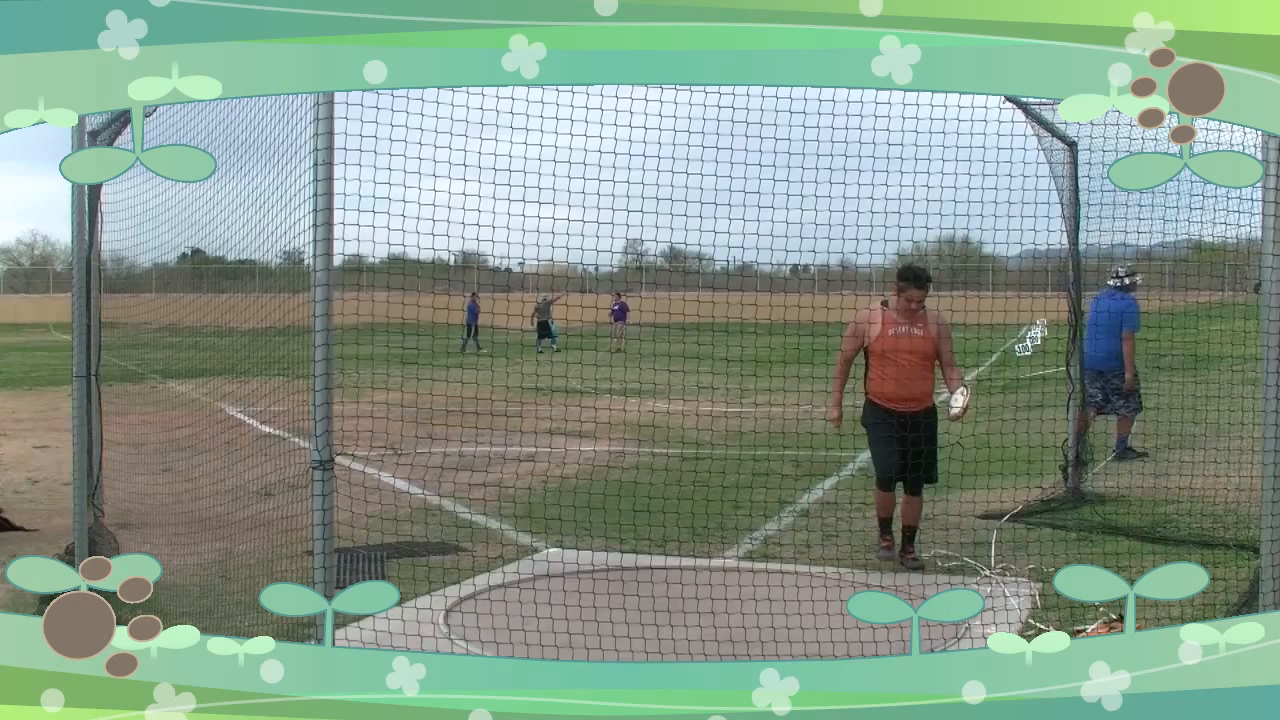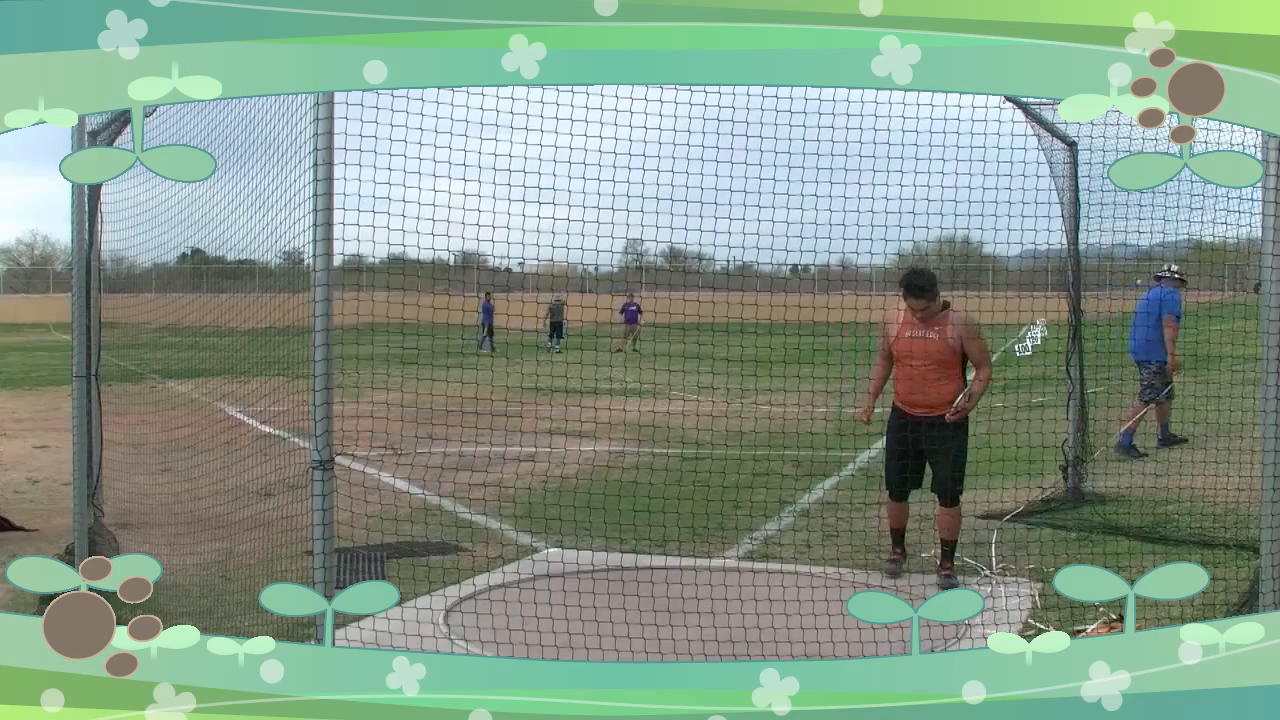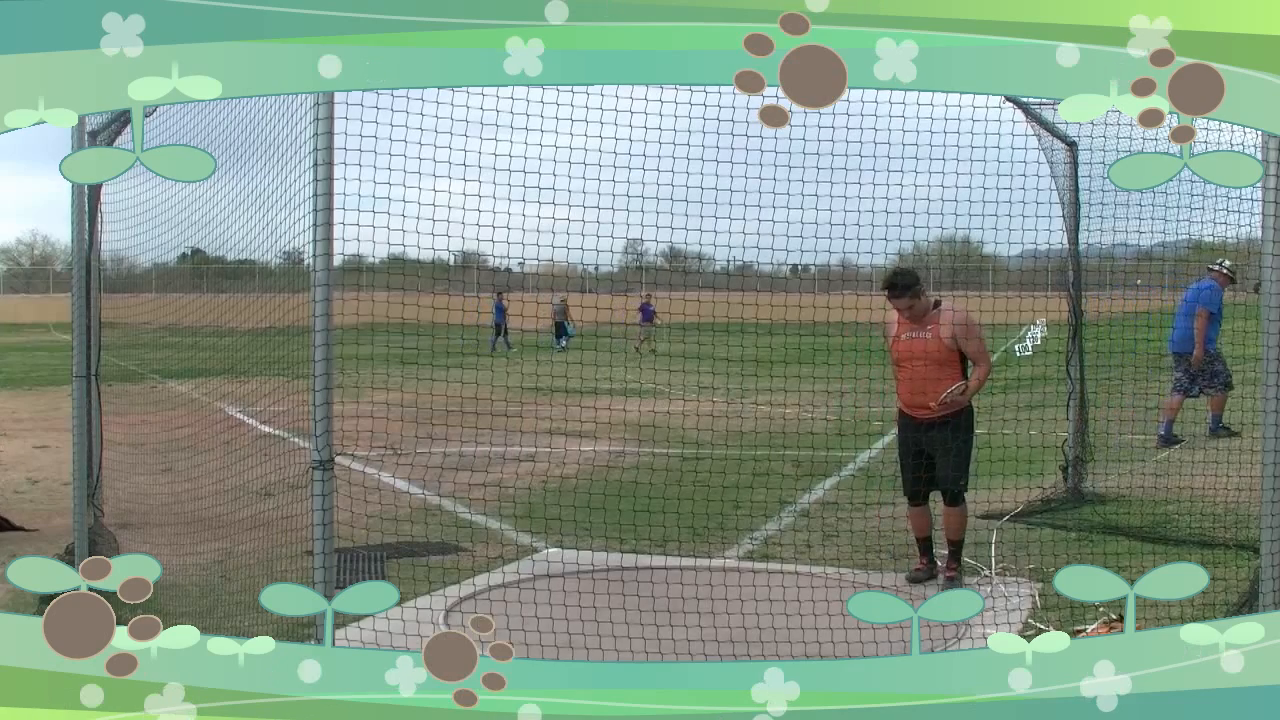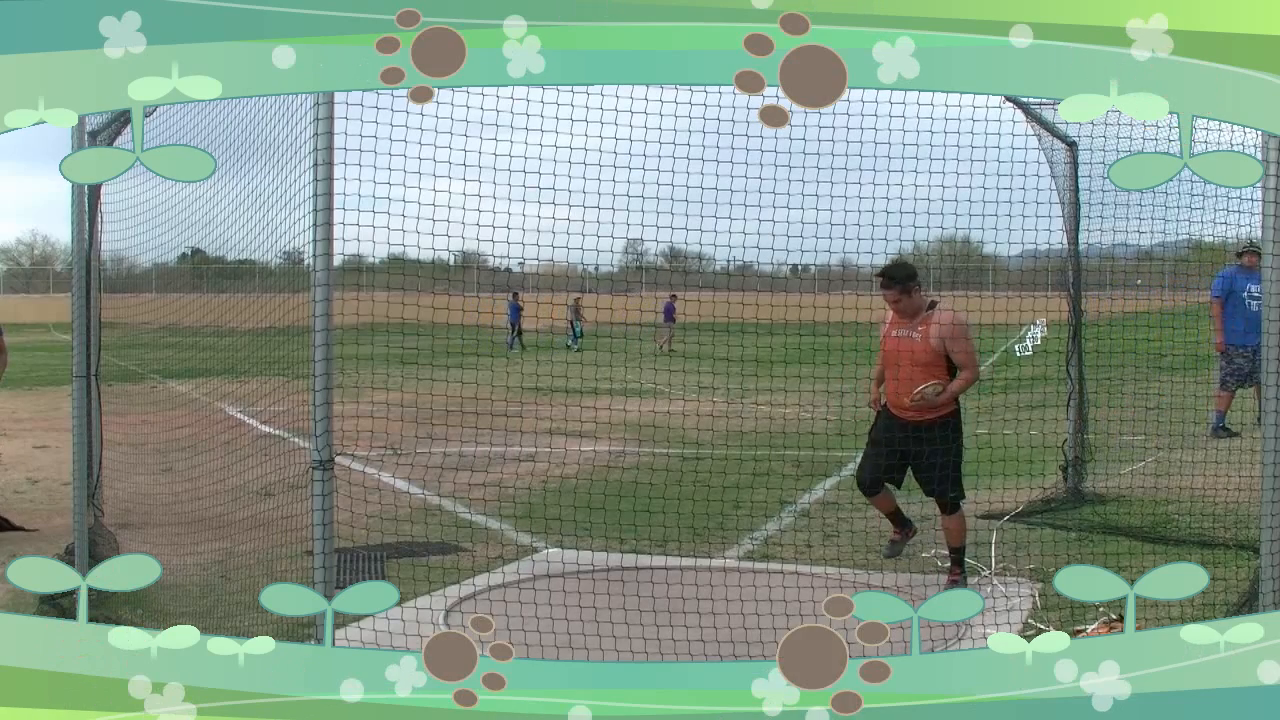
dt=0.7s
person 1, frame 1
left shoulder: (937, 322)
right shoulder: (868, 319)
left elbow: (949, 366)
right elbow: (844, 360)
left wrist: (960, 394)
right wrist: (836, 403)
left hip: (922, 415)
right hip: (881, 413)
left knee: (915, 485)
right knee: (886, 475)
left ankle: (908, 547)
right ankle: (885, 535)
person 1, frame 2
left shoulder: (961, 324)
right shoulder: (895, 321)
left elbow: (983, 367)
right elbow: (884, 360)
left wrist: (970, 401)
right wrist: (870, 399)
left hip: (947, 422)
right hip: (903, 417)
left knee: (948, 493)
right knee: (896, 488)
left ankle: (946, 565)
right ankle: (896, 550)
person 1, frame 3
left shoulder: (956, 320)
right shoulder: (893, 324)
left elbow: (983, 364)
left wrist: (965, 395)
left hip: (951, 421)
right hip: (910, 422)
left knee: (952, 489)
right knee: (914, 494)
left ankle: (954, 562)
right ankle: (926, 560)
person 1, frame 4
left shoulder: (948, 323)
right shoulder: (890, 320)
left elbow: (970, 371)
left wrist: (941, 399)
right wrist: (876, 385)
left hip: (938, 425)
right hip: (893, 419)
left knee: (948, 499)
right knee: (867, 480)
left ankle: (958, 569)
right ankle: (902, 526)
person 2, frame 1
left shoulder: (1098, 299)
right shoulder: (1129, 303)
right elbow: (1127, 339)
right wrist: (1129, 371)
left hip: (1091, 360)
right hip: (1115, 362)
left knee: (1091, 406)
right knee: (1129, 405)
right ankle: (1121, 449)
person 2, frame 2
left shoulder: (1151, 293)
right shoulder: (1171, 292)
right elbow: (1169, 324)
left wrist: (1169, 356)
right wrist: (1172, 354)
left hip: (1140, 350)
right hip: (1155, 353)
left knee: (1162, 394)
right knee: (1147, 399)
left ankle: (1164, 436)
right ankle: (1125, 443)
person 2, frame 3
left shoulder: (1197, 285)
right shoulder: (1213, 288)
right elbow: (1201, 317)
right wrist: (1199, 347)
left hip: (1178, 344)
right hip: (1200, 346)
left knee: (1180, 389)
right knee: (1221, 383)
left ankle: (1164, 434)
right ankle: (1215, 427)
person 2, frame 4
right shoulder: (1228, 275)
right elbow: (1216, 305)
right wrist: (1218, 334)
left hip: (1260, 339)
right hip: (1234, 340)
left knee: (1263, 380)
right knee: (1229, 383)
left ankle: (1264, 416)
right ankle: (1218, 425)
